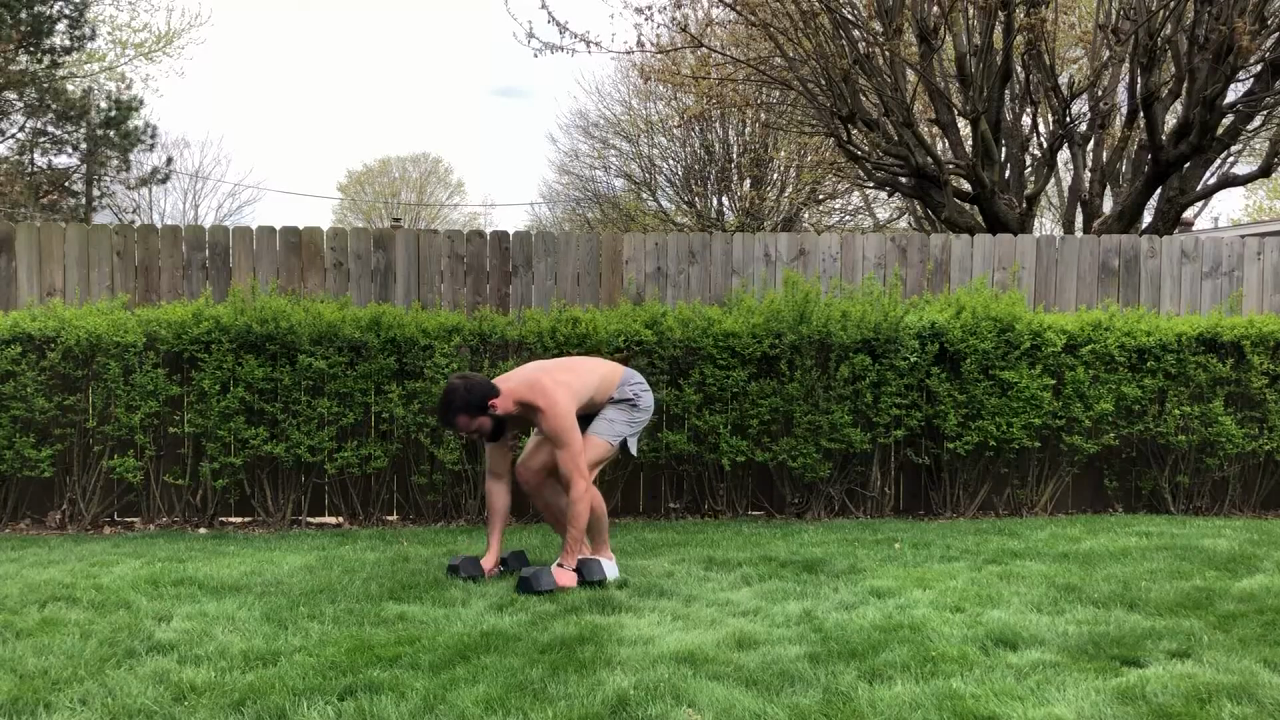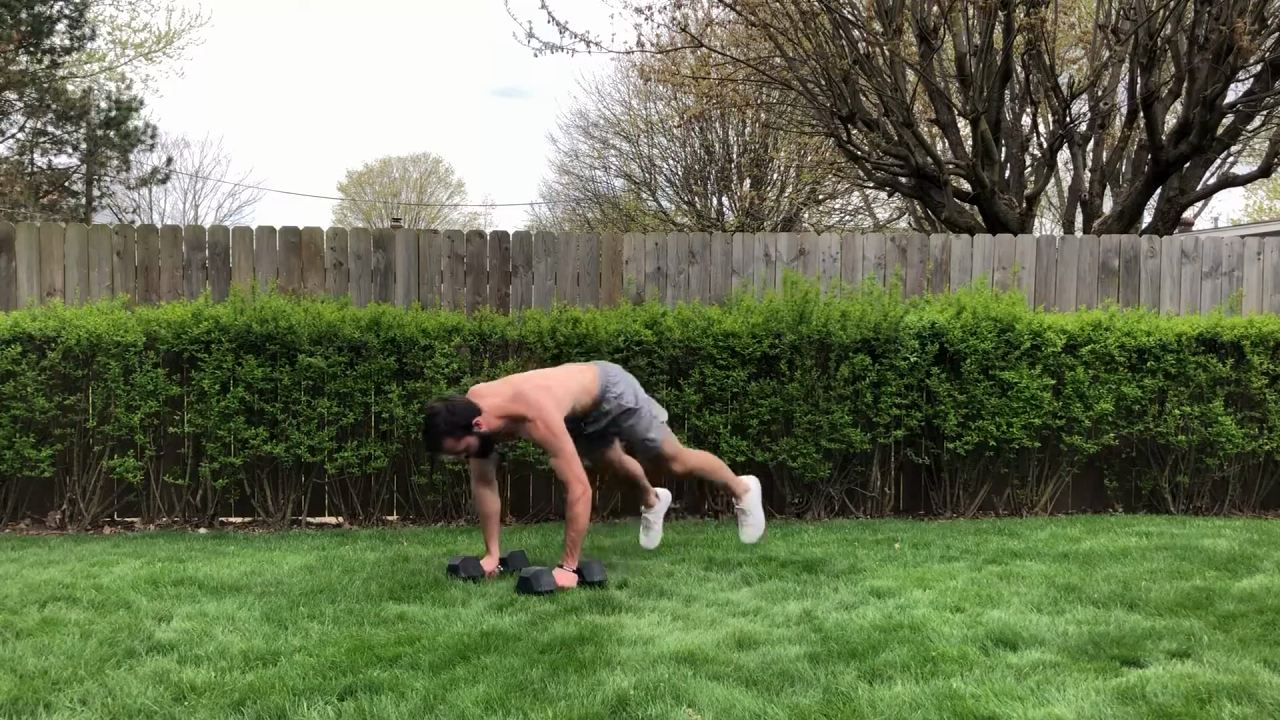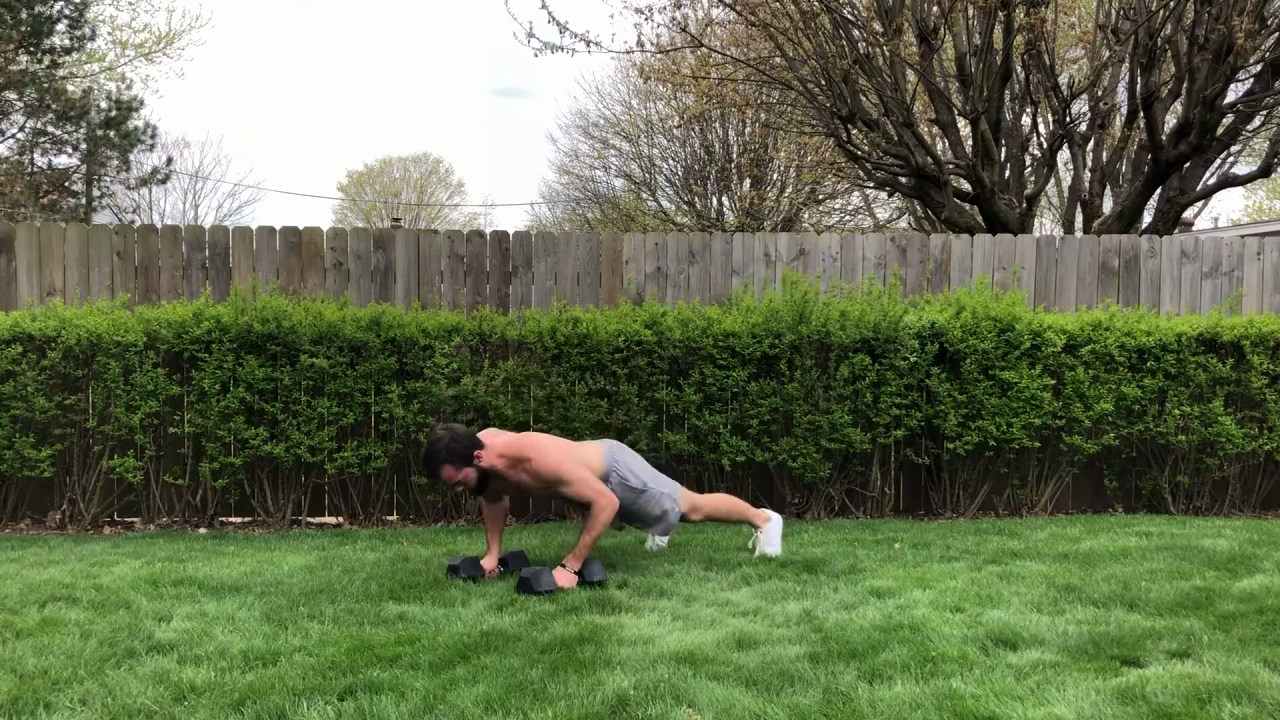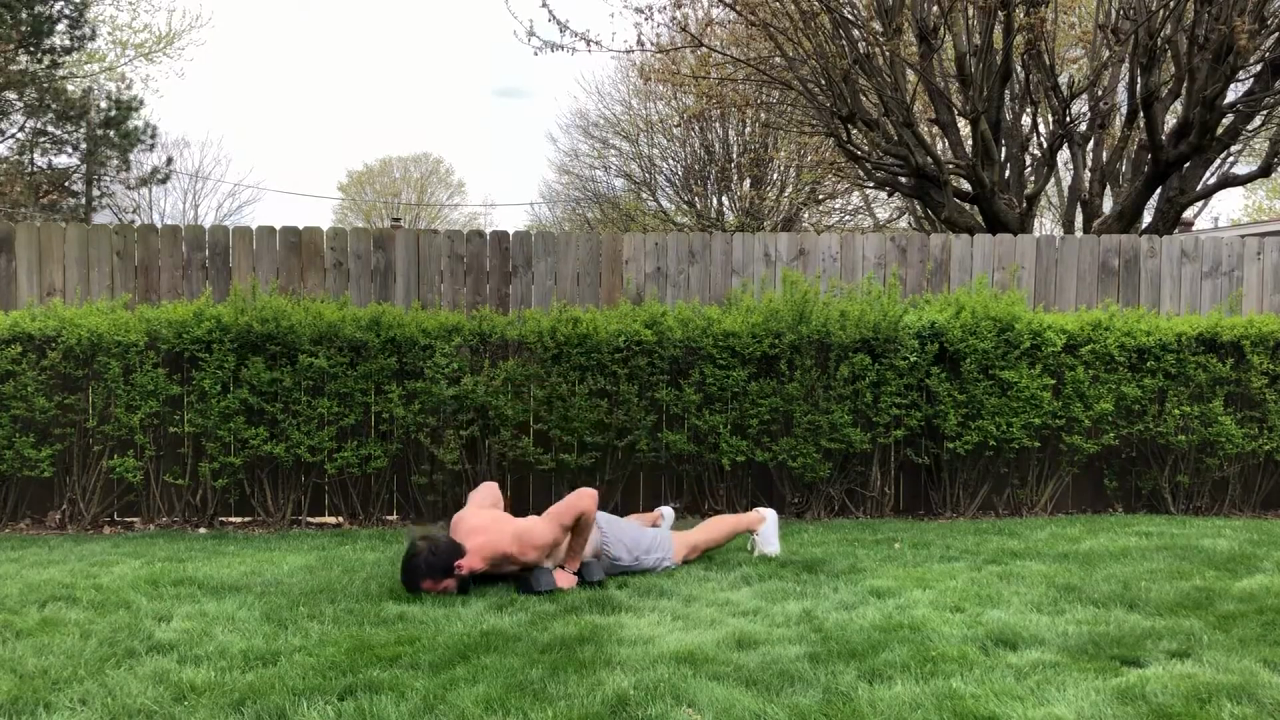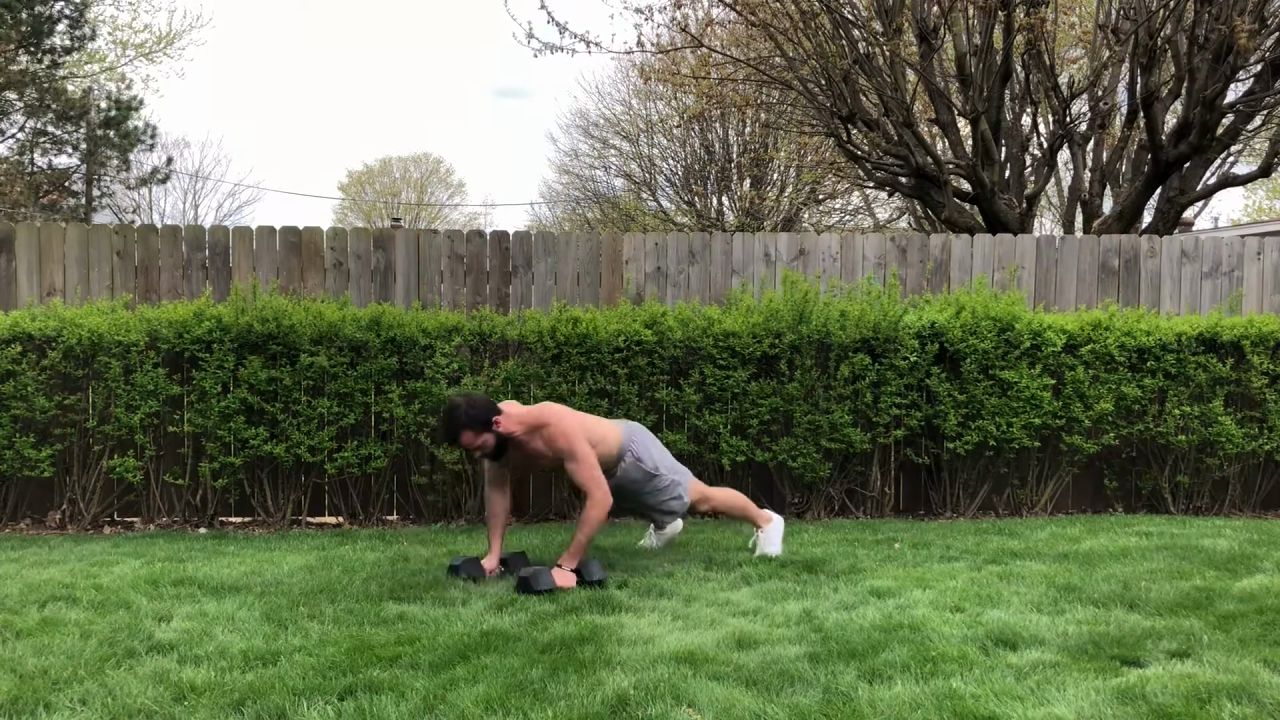
dt=0.5s
person 1, frame 1
left shoulder: (548, 405)
right shoulder: (492, 399)
left elbow: (579, 485)
right elbow: (497, 479)
left wrist: (566, 565)
right wrist: (493, 552)
left hip: (628, 393)
right hip: (587, 396)
left knee: (577, 472)
right knee: (527, 473)
left ankle: (603, 556)
right ankle: (582, 551)
person 1, frame 2
left shoulder: (536, 417)
right shoulder: (474, 404)
left elbow: (580, 491)
right elbow: (483, 483)
left wrist: (568, 567)
right wrist: (492, 553)
left hip: (611, 392)
right hip: (584, 407)
left knee: (674, 460)
right knee: (609, 461)
left ankle: (742, 489)
right ankle: (652, 499)
person 1, frame 3
left shoulder: (537, 461)
right shoulder: (482, 448)
left elbow: (608, 503)
right elbow: (496, 493)
left wrist: (572, 565)
right wrist: (493, 549)
left hip: (614, 470)
right hip: (590, 462)
left knee: (694, 507)
left ankle: (763, 518)
right ankle: (661, 528)
person 1, frame 4
left shoulder: (518, 548)
right shoulder: (460, 527)
left elbow: (587, 497)
right elbow: (489, 486)
left wrist: (569, 567)
left hip: (603, 548)
right hip: (573, 526)
left knee: (689, 547)
left ankle: (757, 519)
right ankle: (656, 517)
person 1, frame 5
left shoulder: (556, 429)
right shoulder: (492, 429)
left elbow: (600, 499)
right elbow: (498, 491)
left wrist: (566, 565)
right wrist: (494, 553)
left hip: (631, 451)
right hip: (601, 457)
left knee: (700, 499)
right knee: (637, 505)
left ankle: (766, 522)
right ankle: (664, 524)
